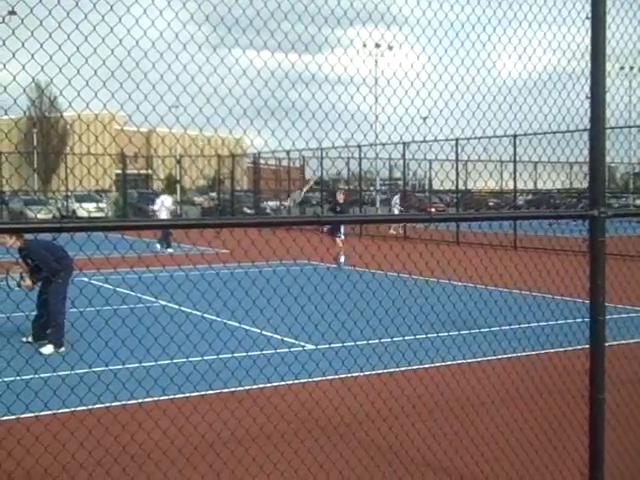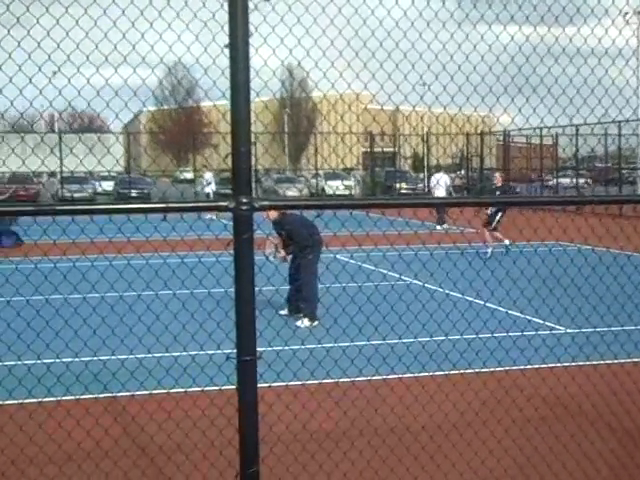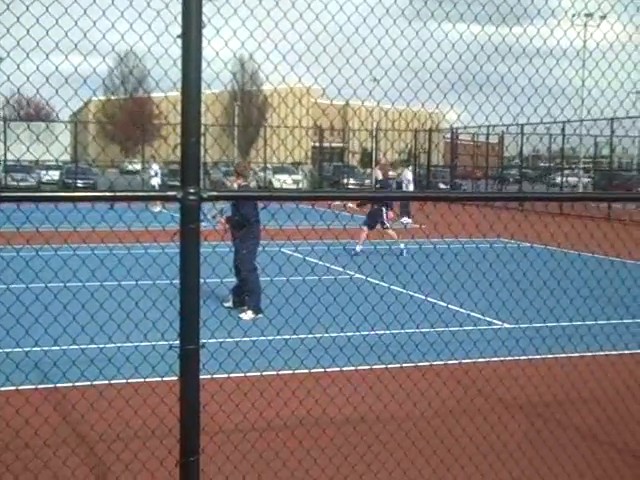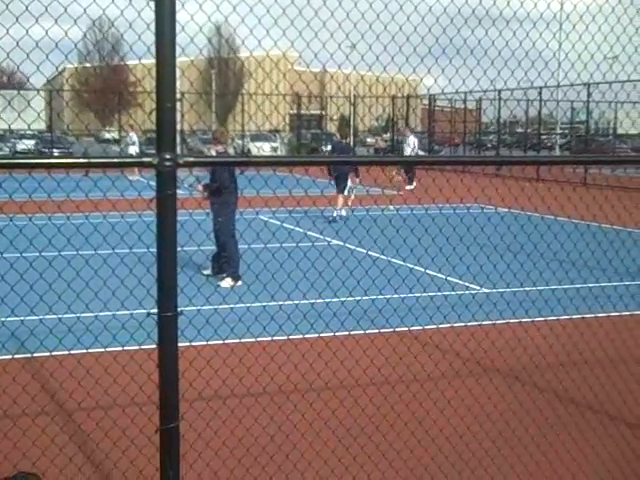
dt=1s
person 1, frame 1
left shoulder: (32, 247)
right shoulder: (23, 250)
left elbow: (52, 267)
right elbow: (37, 267)
left wrist: (33, 280)
right wrist: (29, 278)
left hip: (62, 269)
right hip: (52, 269)
left knee: (55, 304)
right knee: (42, 302)
left ankle: (57, 343)
right ankle: (39, 335)
person 1, frame 2
left shoulder: (290, 220)
right shoulder: (277, 222)
left elbow: (304, 241)
right elbow: (286, 239)
left wrist: (287, 252)
right wrist: (281, 248)
left hip: (311, 246)
right hip: (300, 247)
left knee: (307, 280)
right knee: (294, 276)
left ankle: (311, 317)
right ankle: (294, 308)
person 1, frame 3
right shoulder: (243, 191)
left elbow: (246, 217)
left wrist: (227, 220)
right wrist: (231, 221)
left hip: (247, 238)
right hip: (242, 237)
left knee: (248, 272)
right knee: (240, 270)
left ankle: (254, 308)
right ankle: (238, 299)
person 1, frame 4
right shoulder: (225, 158)
left elbow: (221, 183)
left wrist: (205, 187)
right wrist: (210, 190)
left hip: (224, 204)
right hip: (222, 202)
left knee: (227, 238)
right knee: (221, 237)
left ankle: (233, 276)
right ankle: (218, 267)
